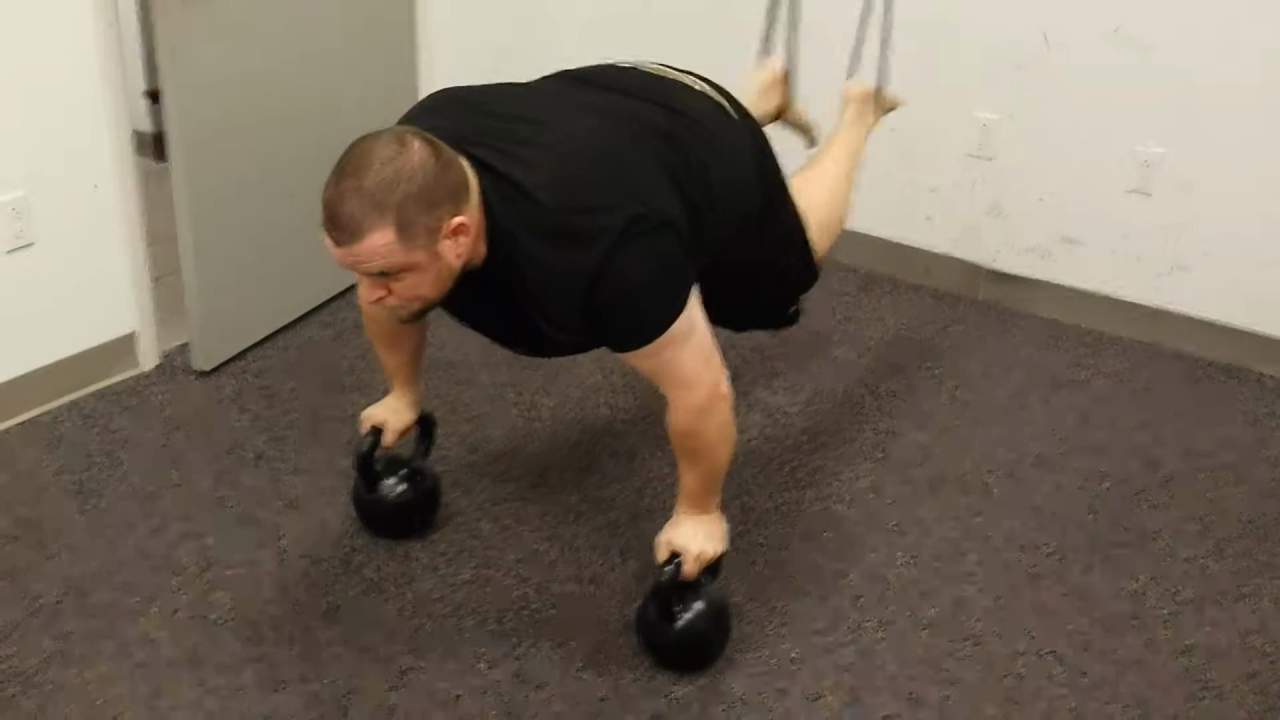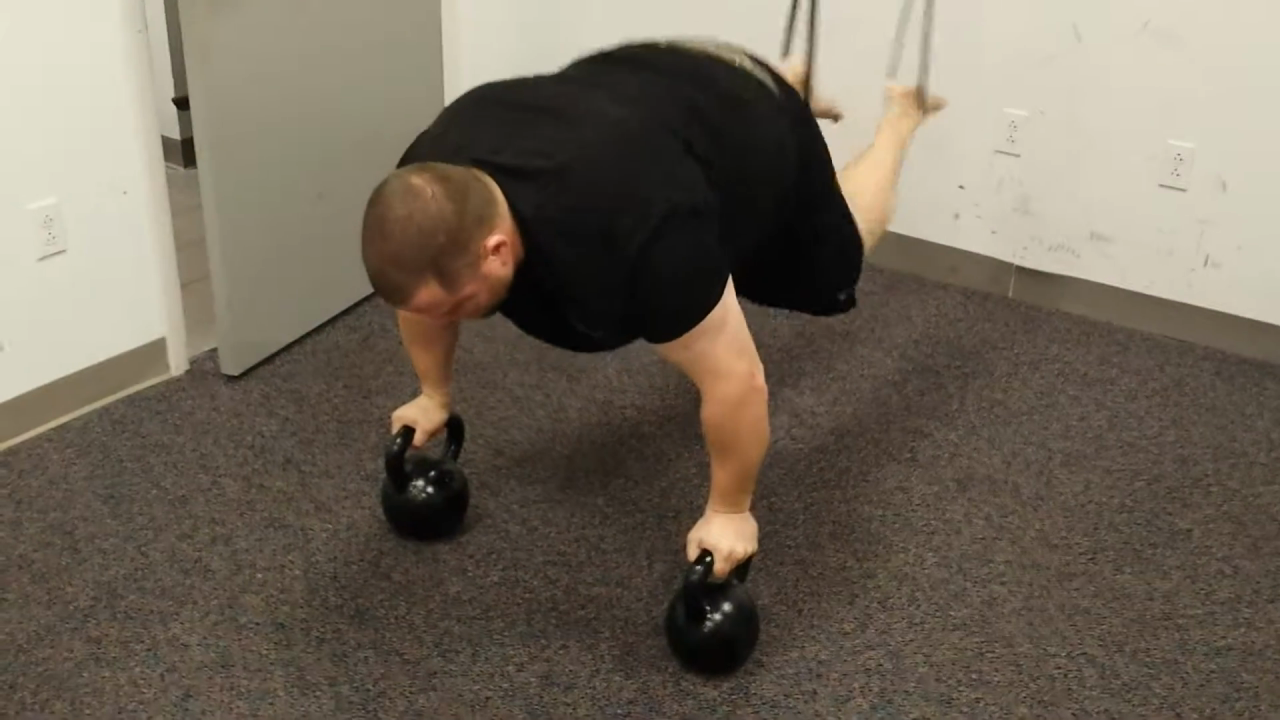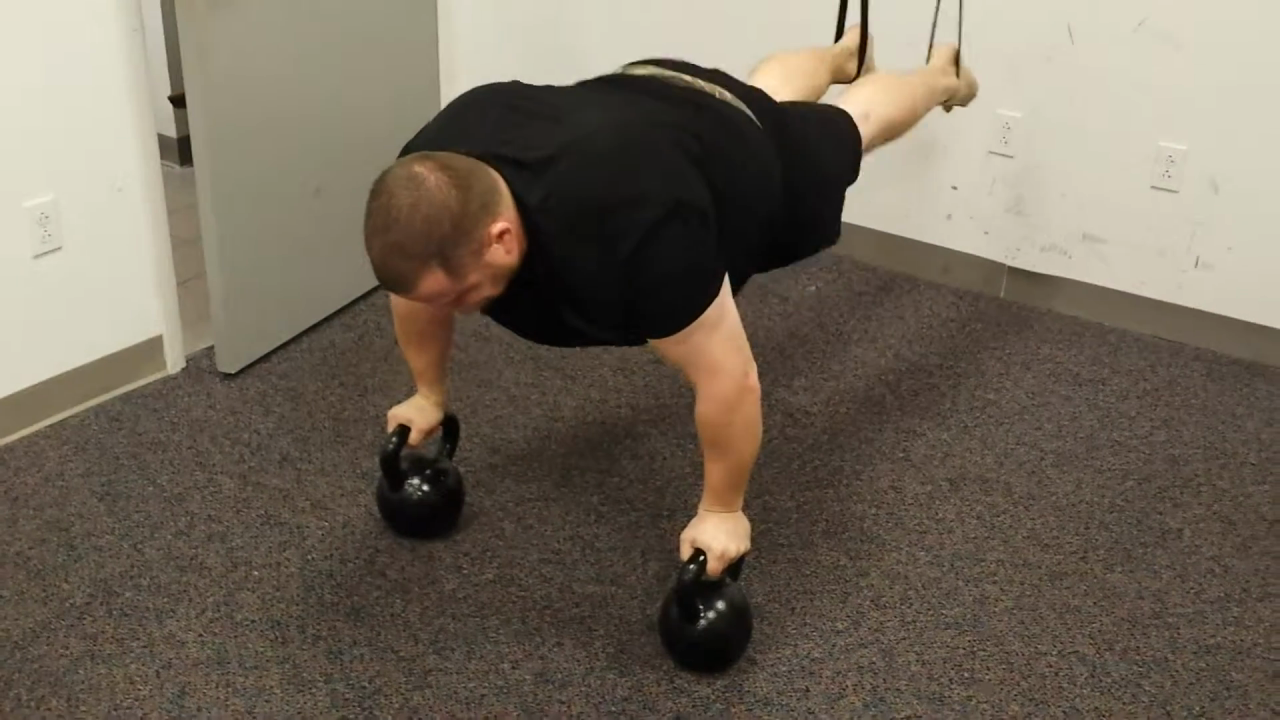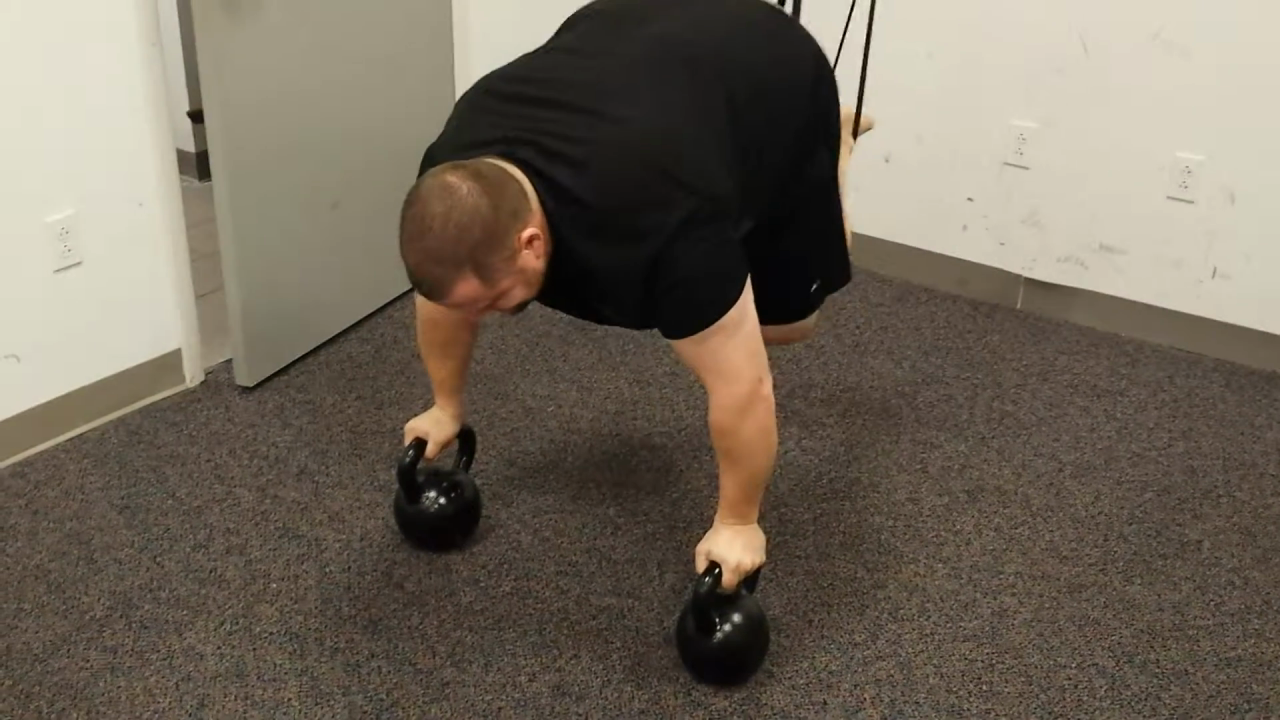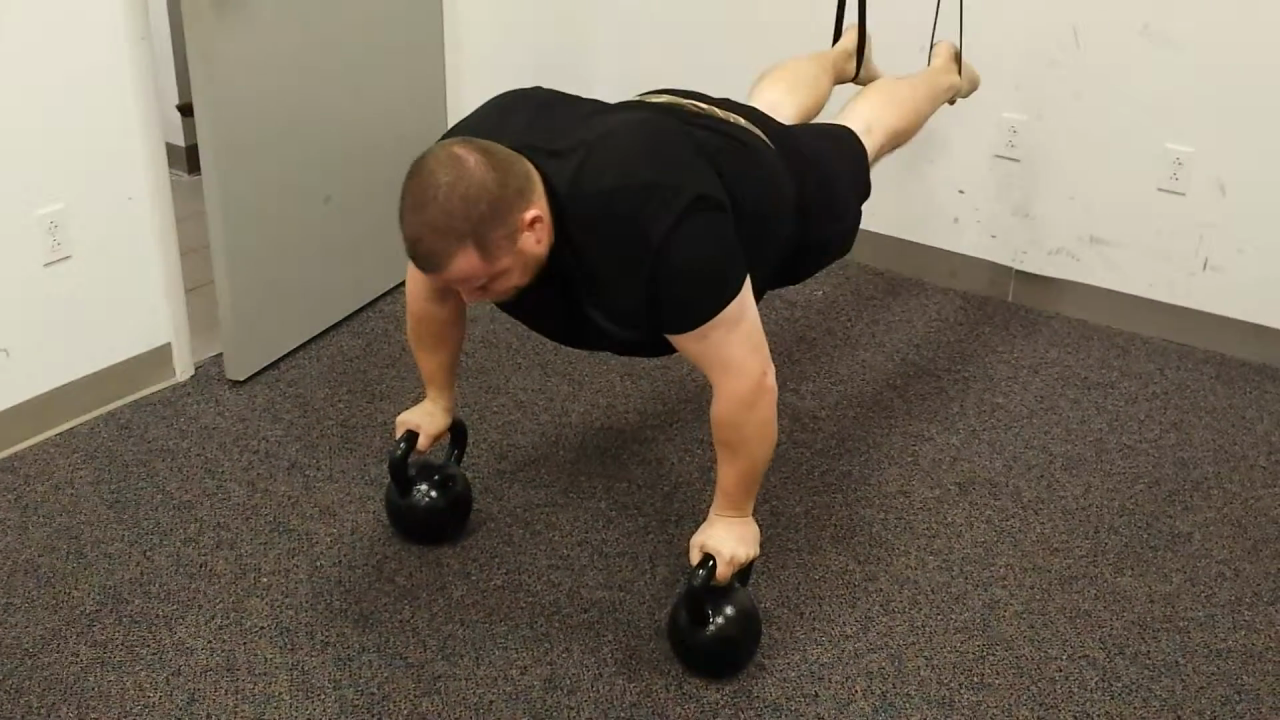
dt=1s
person 1, frame 1
left shoulder: (592, 249)
right shoulder: (414, 165)
left elbow: (702, 388)
right elbow: (384, 289)
left wrist: (699, 514)
right wrist: (404, 395)
left hip: (707, 150)
left knee: (791, 253)
left ankle: (859, 113)
right ankle: (767, 93)
person 1, frame 2
left shoulder: (629, 241)
right shoulder: (432, 180)
left elbow: (736, 382)
right elbow: (426, 292)
left wrist: (728, 514)
right wrist: (434, 396)
left hip: (757, 130)
left knee: (821, 280)
left ankle: (899, 114)
right ankle: (792, 88)
person 1, frame 3
left shoulder: (627, 232)
right shoulder: (435, 171)
left elbow: (730, 380)
right elbow: (416, 290)
left wrist: (722, 512)
right wrist: (429, 395)
left hip: (746, 158)
right hip: (648, 102)
left knee: (849, 124)
right knee: (766, 96)
left ankle: (939, 78)
right ankle: (845, 54)
person 1, frame 4
left shoulder: (649, 226)
right shoulder: (454, 169)
left elbow: (743, 385)
right elbow: (441, 288)
left wrist: (738, 525)
right wrist: (447, 407)
left hip: (774, 75)
left knee: (784, 321)
left ankle: (838, 139)
person 1, frame 5
left shoulder: (654, 228)
right shoulder: (469, 170)
left elbow: (746, 380)
right elbow: (431, 287)
left wrist: (732, 518)
right wrist: (438, 401)
left hip: (765, 182)
left knee: (858, 136)
right knee: (768, 112)
left ankle: (942, 75)
right ankle: (841, 57)
